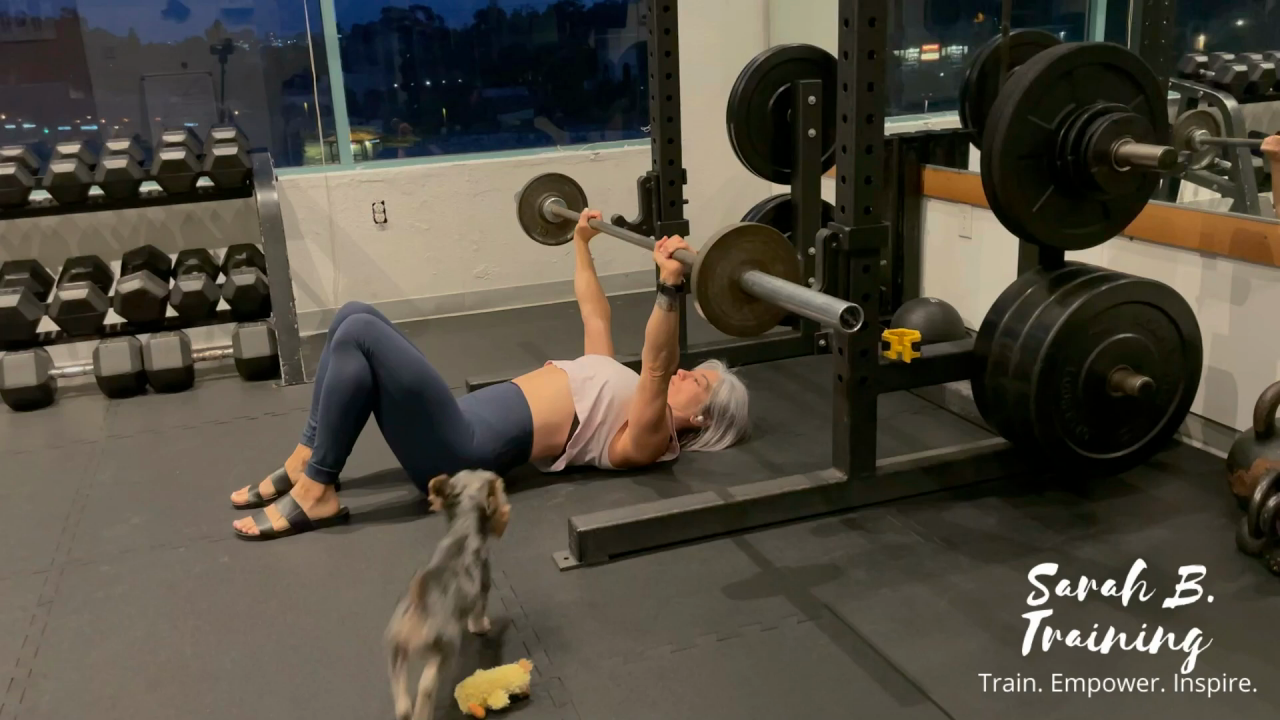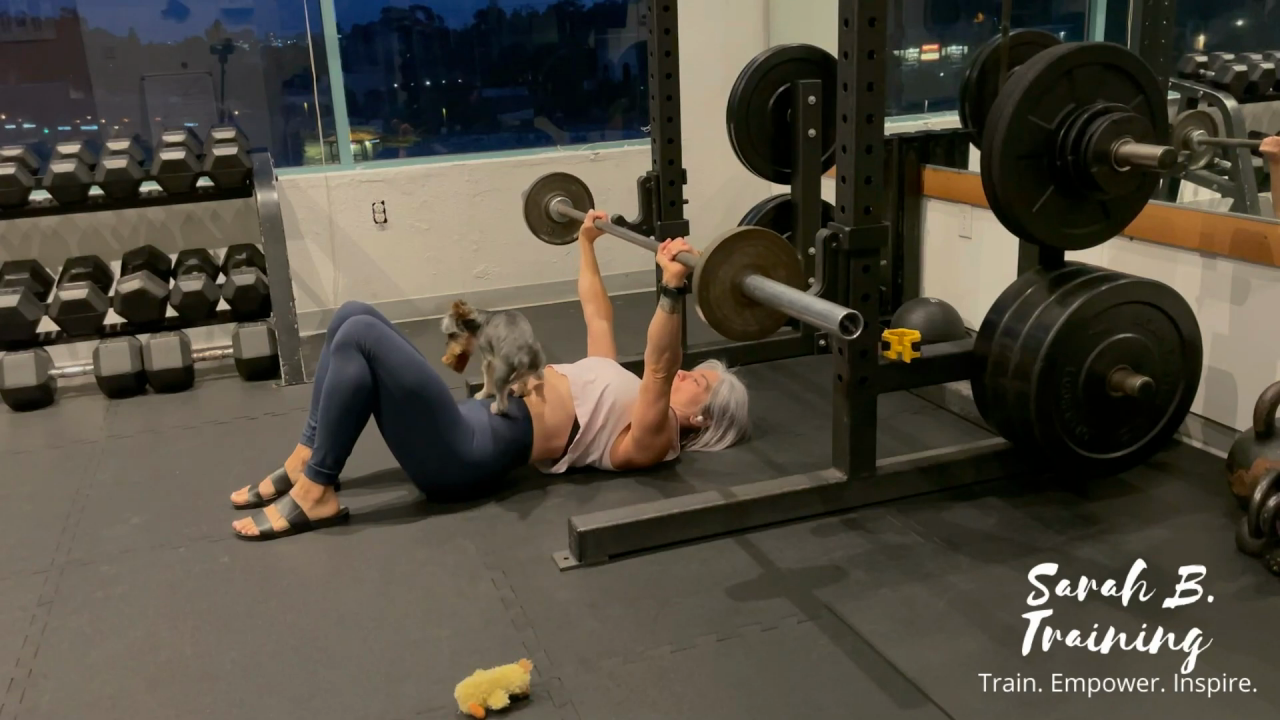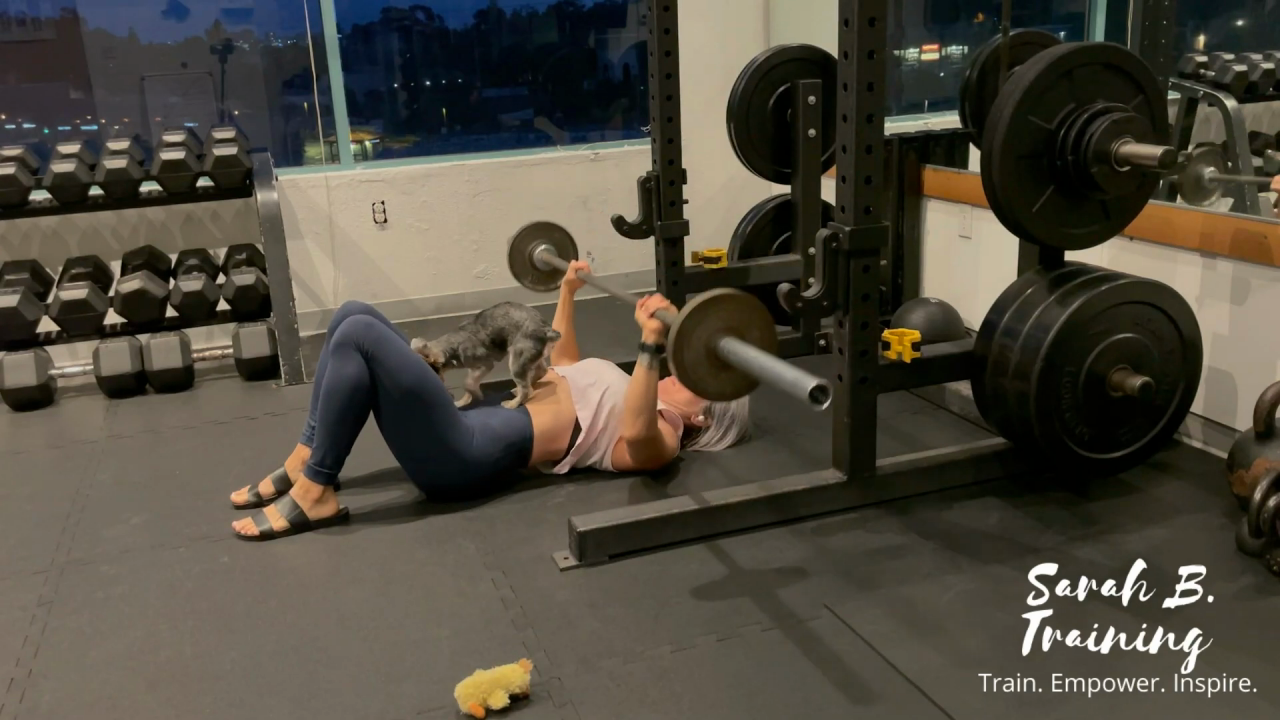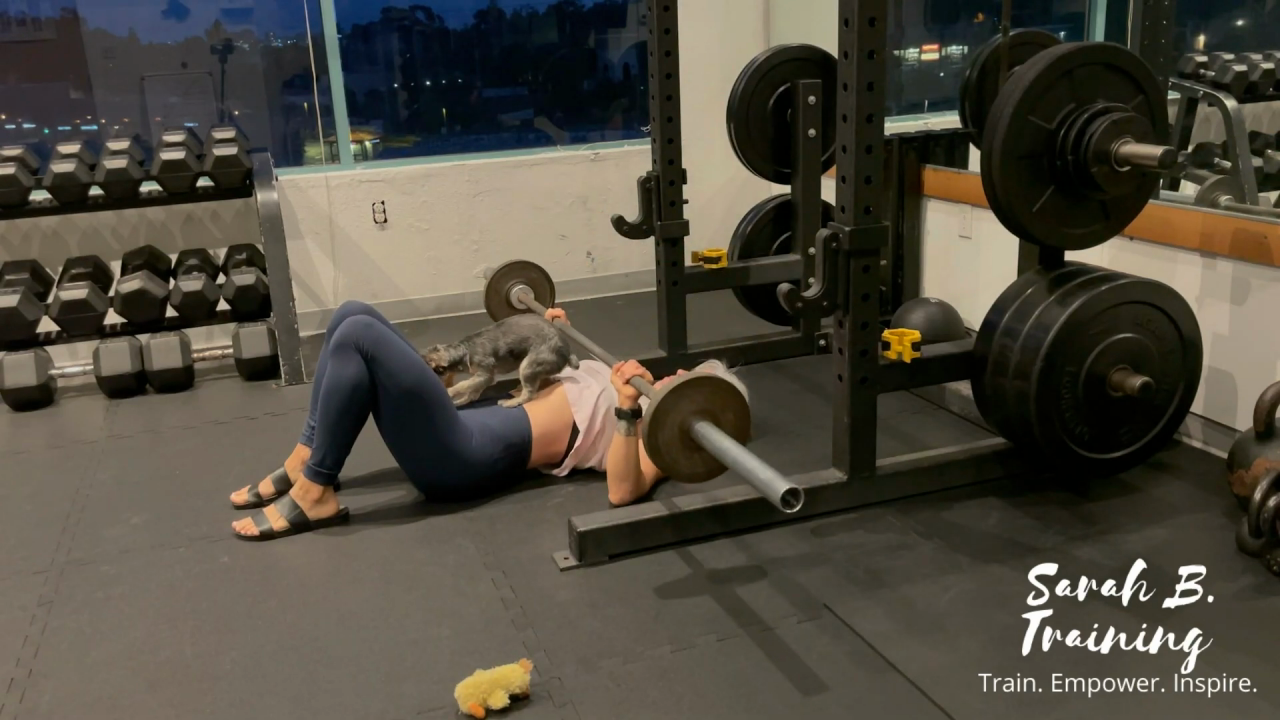
dt=0.7s
person 1, frame 1
left shoulder: (648, 437)
right shoulder: (620, 388)
left elbow: (656, 368)
right elbow: (594, 315)
left wrist: (669, 285)
right wrist: (581, 243)
left hip: (462, 451)
right hip: (461, 424)
left knee: (360, 332)
right knee: (355, 316)
left ankle: (315, 493)
right ankle: (305, 461)
person 1, frame 2
left shoulder: (651, 438)
right shoulder: (622, 389)
left elbow: (660, 368)
right elbow: (598, 316)
left wrist: (672, 288)
right wrist: (586, 243)
left hip: (467, 454)
right hip: (467, 421)
left knee: (360, 335)
right knee: (354, 315)
left ankle: (315, 494)
right ankle: (303, 463)
person 1, frame 3
left shoulder: (661, 439)
right shoulder: (627, 389)
left elbow: (635, 433)
right elbow: (560, 361)
left wrist: (654, 341)
right wrist: (568, 293)
left hip: (465, 455)
right hip: (466, 421)
left knee: (359, 333)
right knee: (353, 315)
left ankle: (314, 495)
right ankle: (303, 463)
person 1, frame 4
right shoulder: (644, 399)
left elbow: (623, 493)
left wrist: (630, 408)
left hip: (466, 457)
right hip: (470, 421)
left knee: (359, 335)
right knee: (354, 314)
left ankle: (315, 495)
right ankle: (303, 465)
